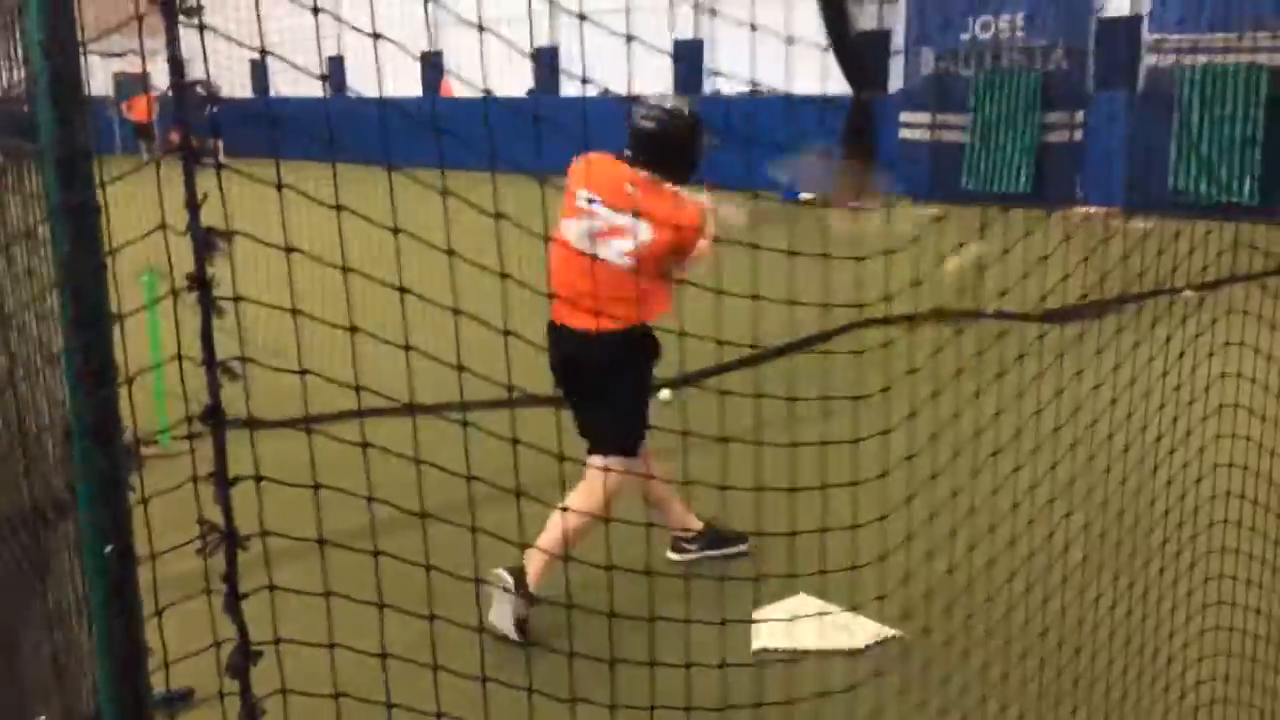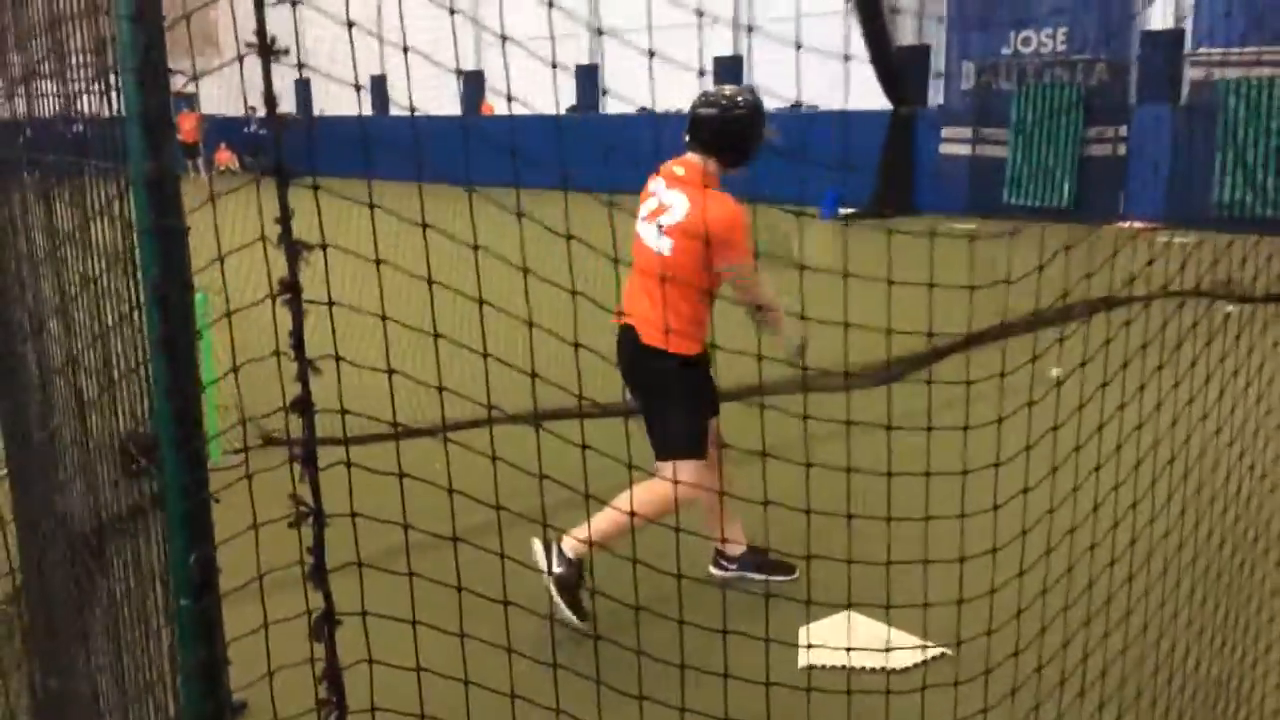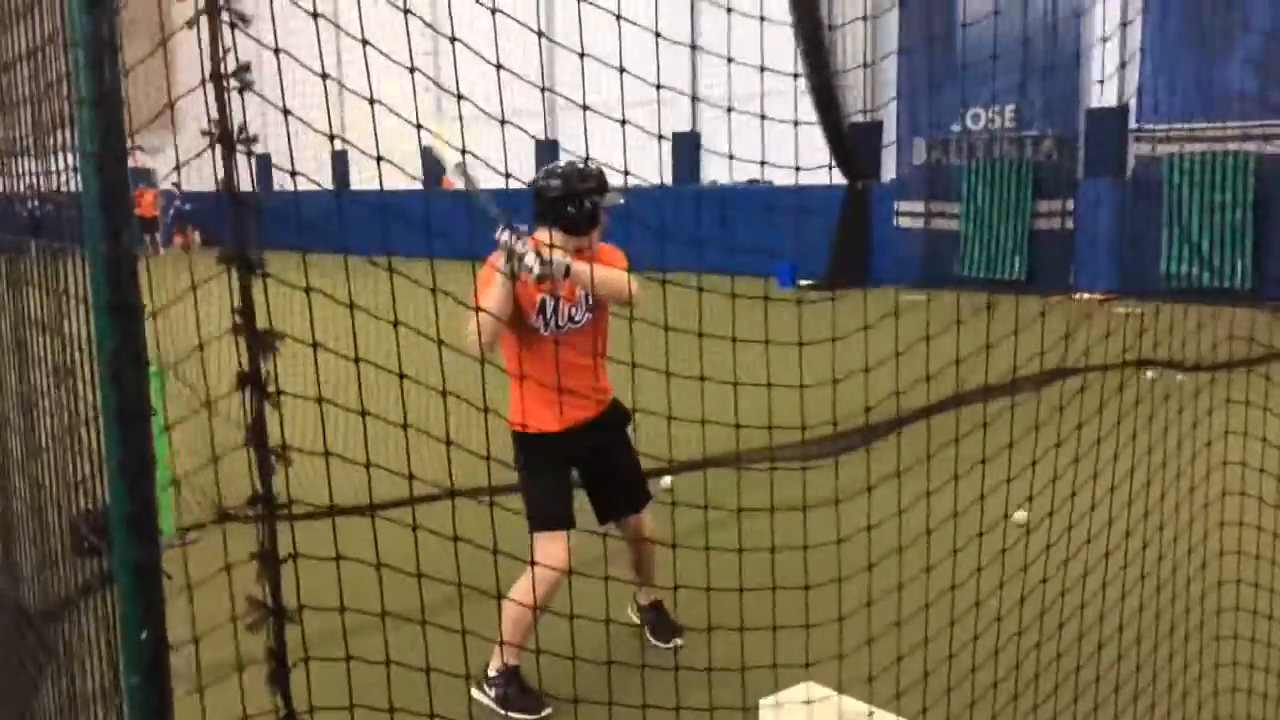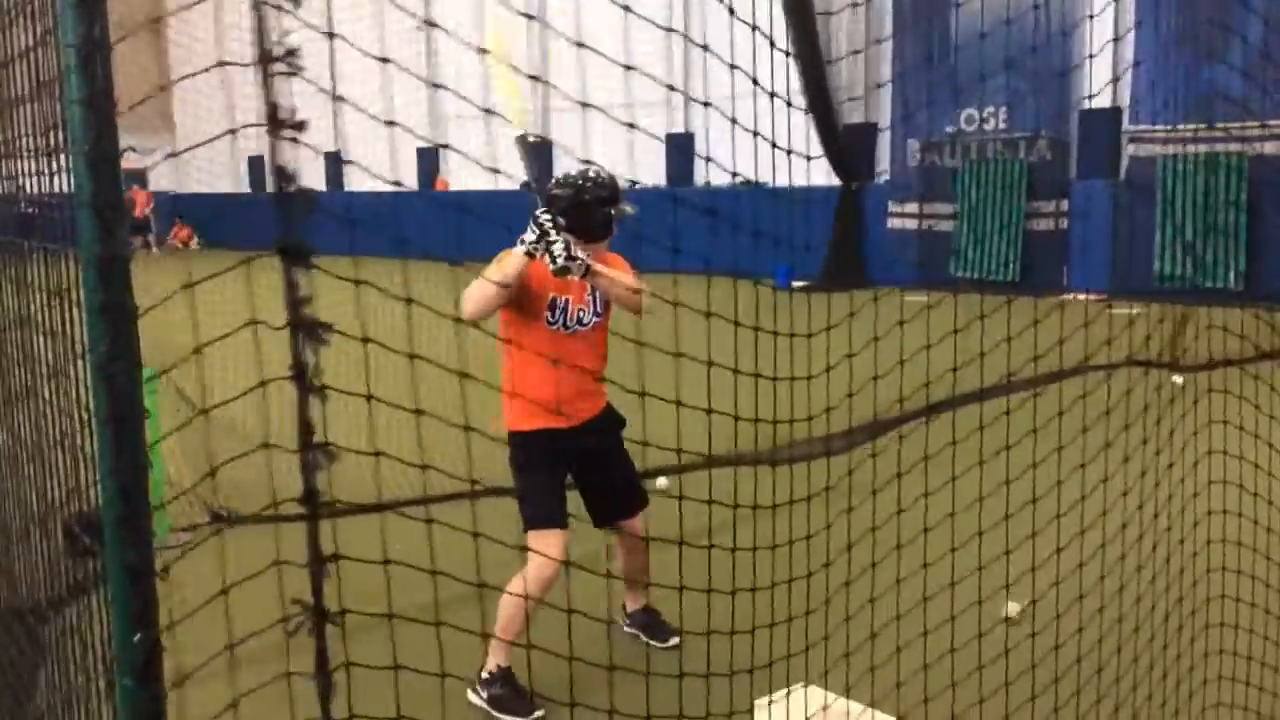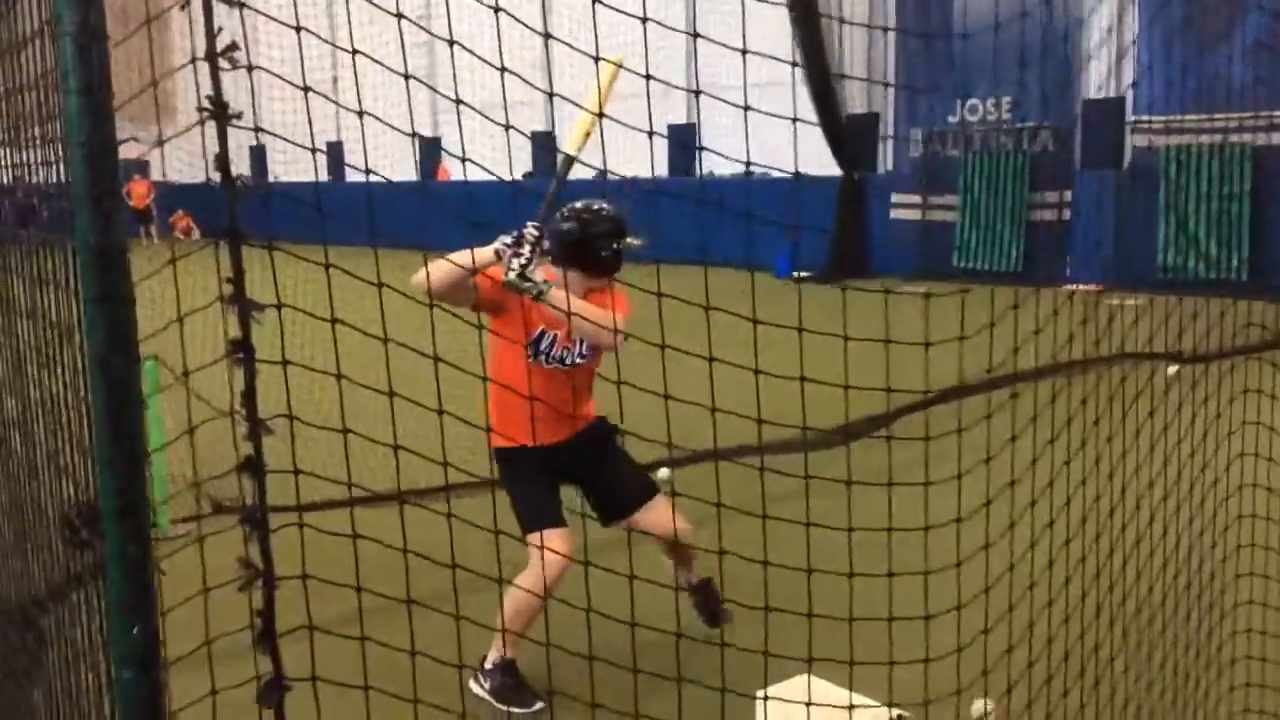
dt=1s
person 1, frame 1
left shoulder: (587, 168)
right shoulder: (681, 217)
right elbow: (700, 250)
left hip: (565, 338)
right hip: (619, 346)
left knee: (624, 441)
right knee: (607, 475)
left ankle: (688, 531)
right ankle: (522, 578)
person 1, frame 2
left shoulder: (666, 177)
right shoulder: (721, 212)
right elbow: (749, 295)
right wrist: (784, 328)
left hip: (670, 342)
right hip: (660, 350)
left knee: (709, 438)
right knee: (682, 481)
left ankle: (732, 550)
right ankle: (567, 552)
person 1, frame 3
left shoulder: (603, 256)
right shoulder: (506, 263)
left elbow: (627, 293)
right elbow: (481, 343)
left wrist: (560, 267)
right wrist: (512, 268)
left hip: (600, 417)
right hip: (540, 431)
left knee: (640, 526)
right knee: (554, 561)
left ankle: (646, 603)
right ankle: (497, 675)
person 1, frame 4
left shoulder: (606, 262)
right shoulder: (523, 265)
left elbow: (640, 300)
right elbow: (472, 311)
left wrist: (582, 266)
right wrist: (526, 249)
left hip: (594, 420)
right hip: (536, 431)
left knee: (637, 530)
right knee: (548, 557)
left ankle: (635, 610)
person 1, frame 5
left shoulder: (609, 298)
right shoulder: (506, 287)
left elbow: (608, 336)
right elbow: (429, 283)
left wrist: (534, 287)
right wrist: (495, 254)
left hip: (583, 433)
right hip: (522, 448)
left knee: (668, 527)
right knee: (553, 558)
left ankle: (695, 575)
right ankle: (494, 666)
